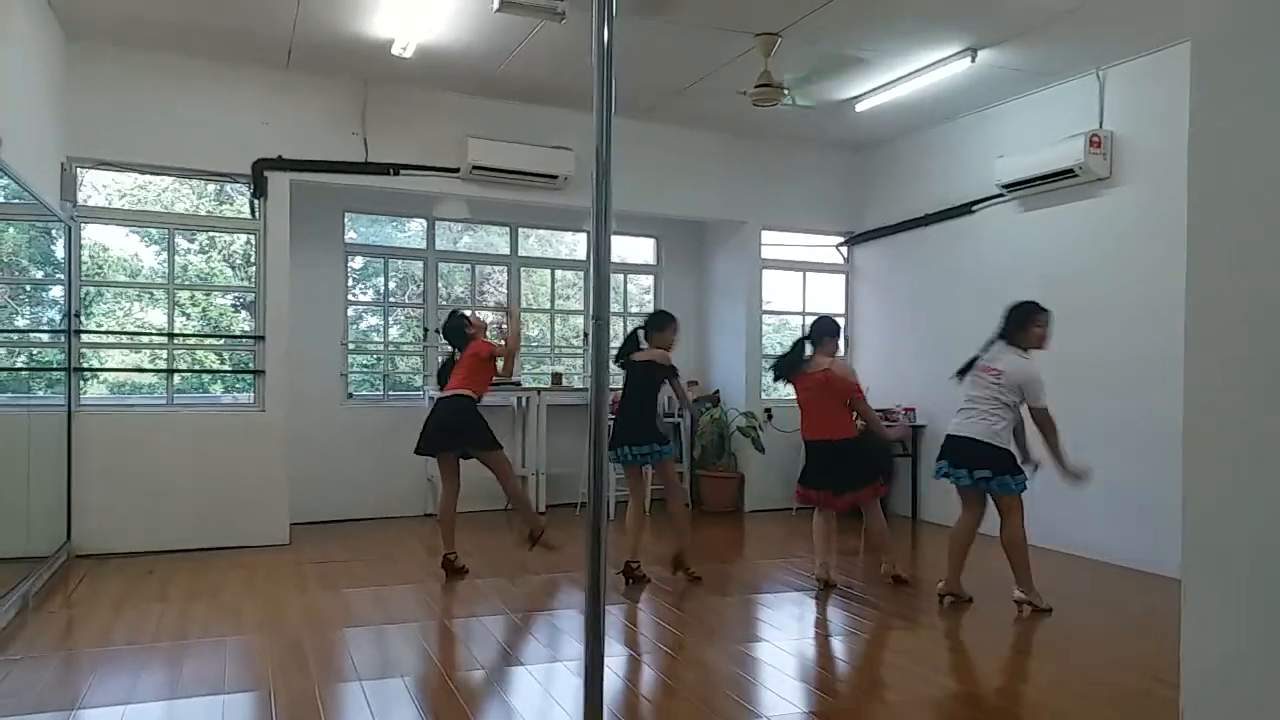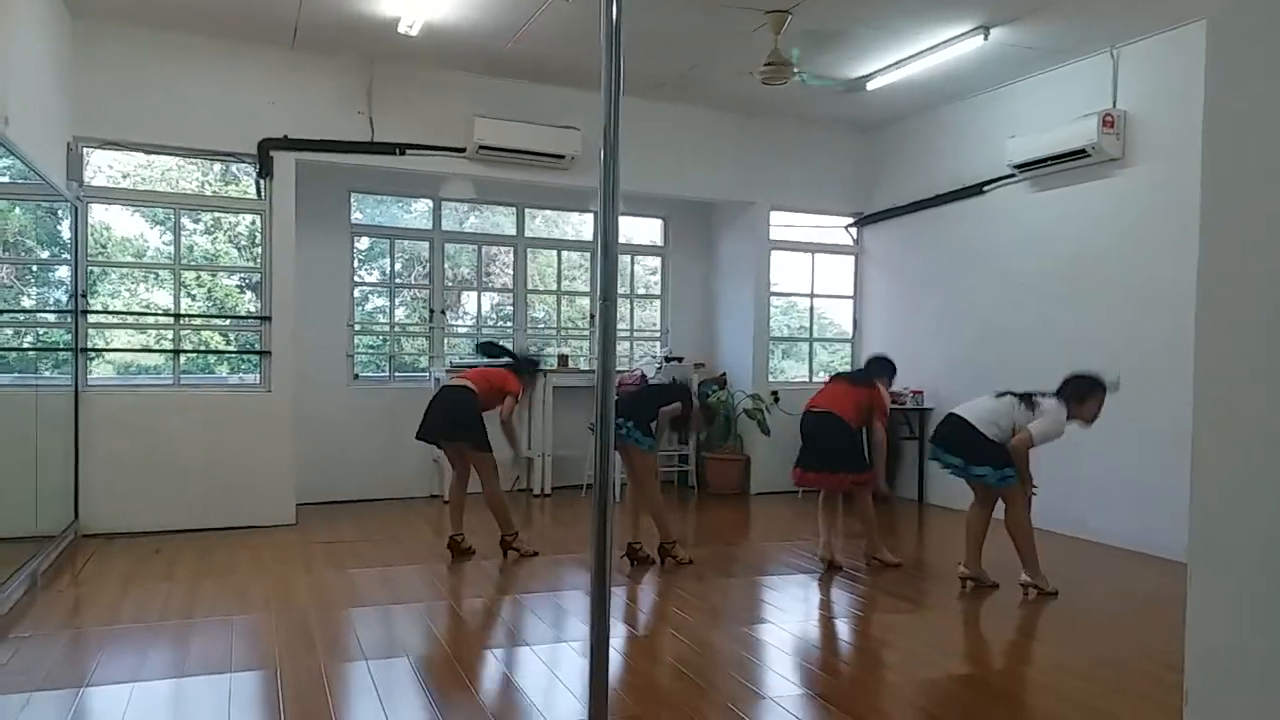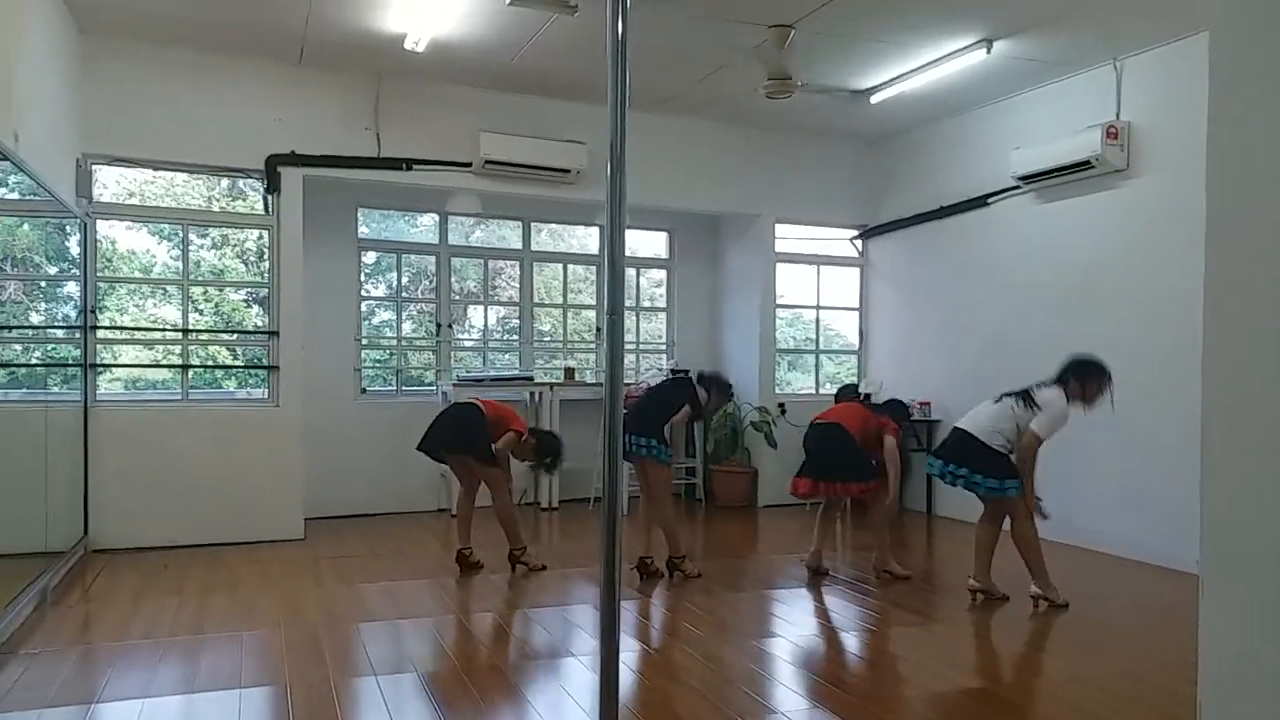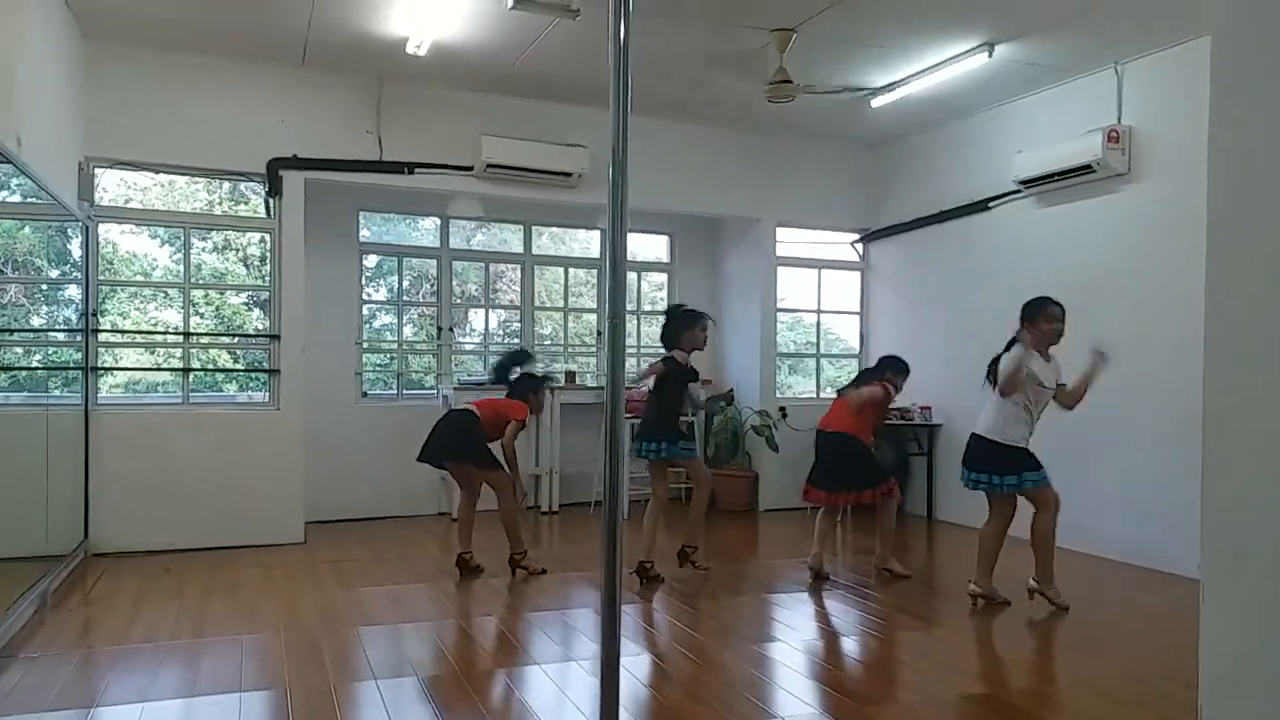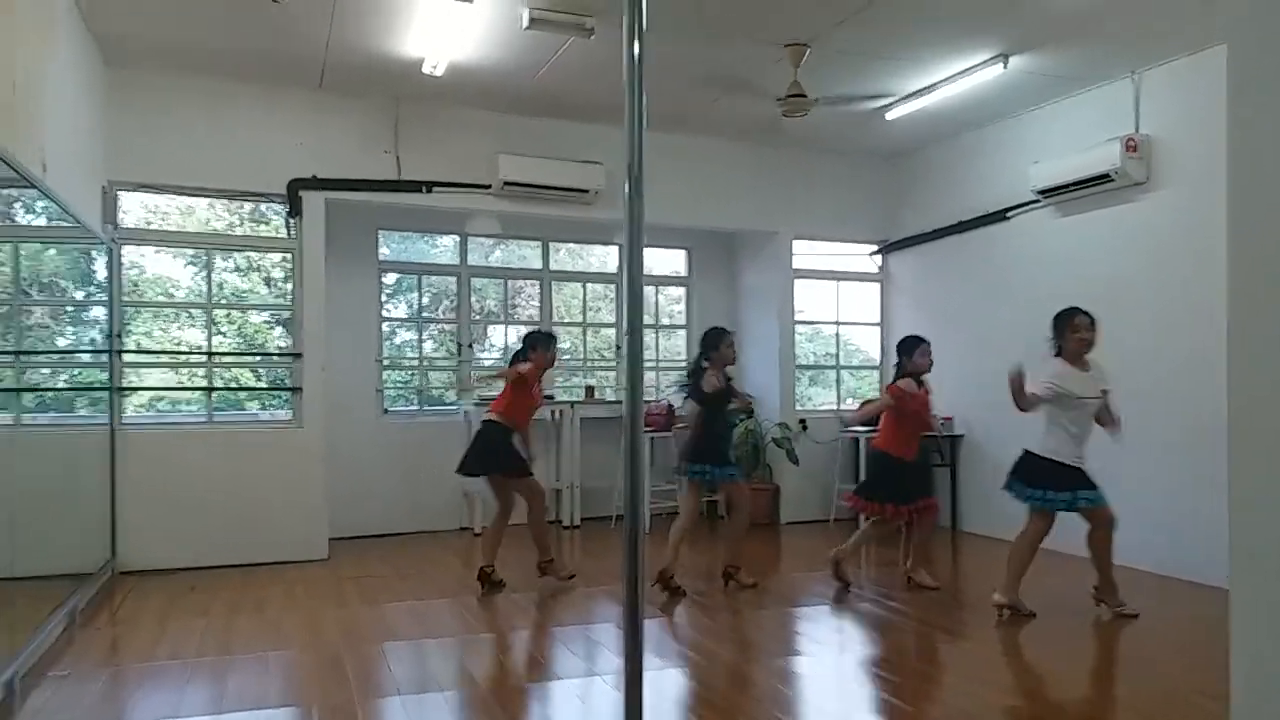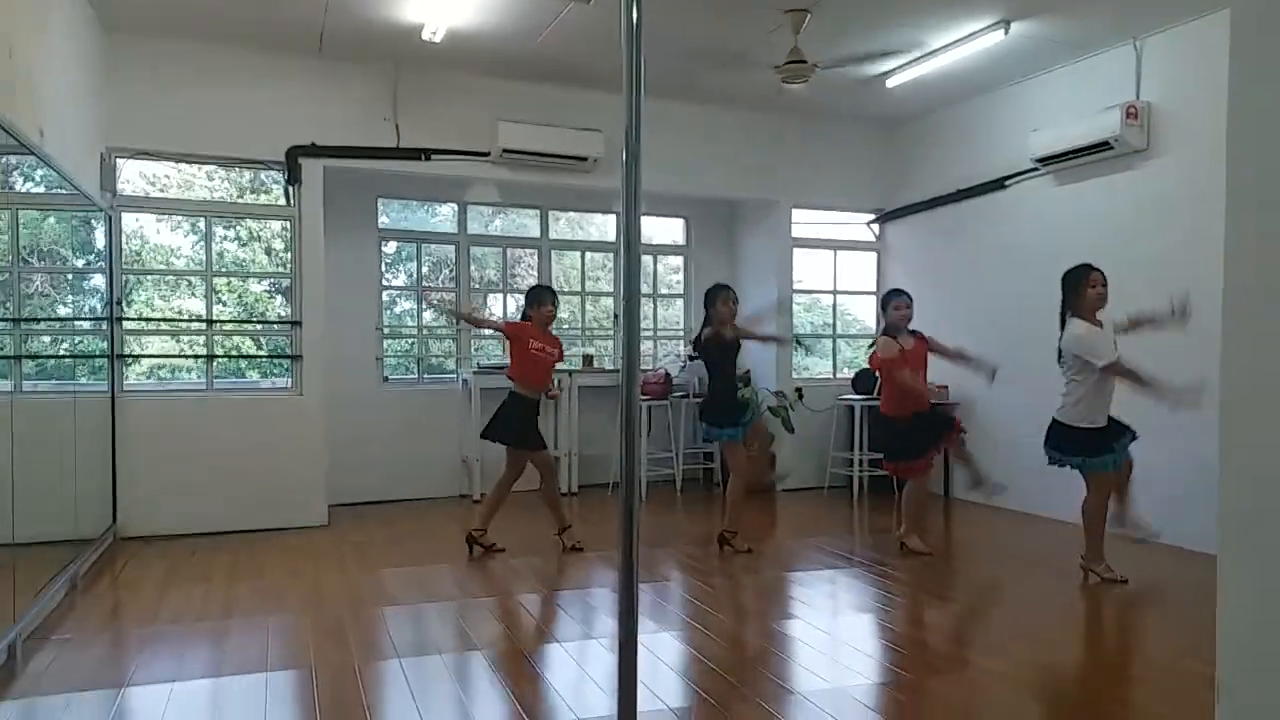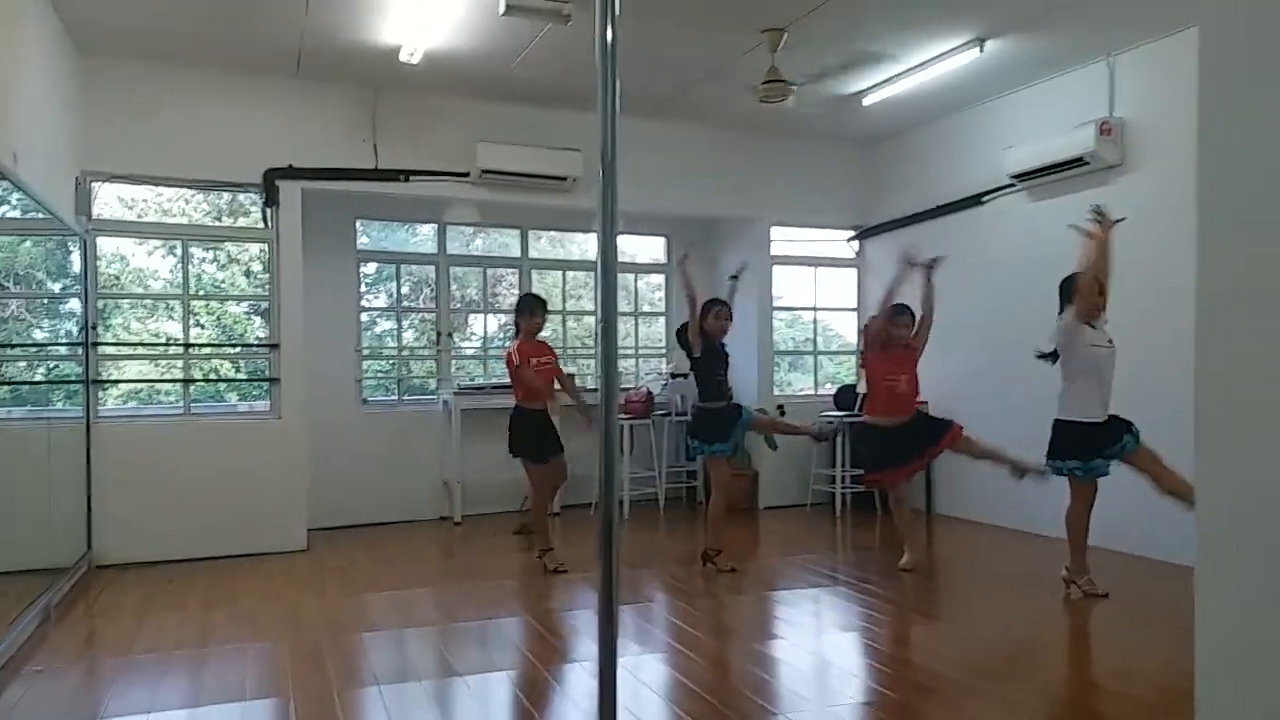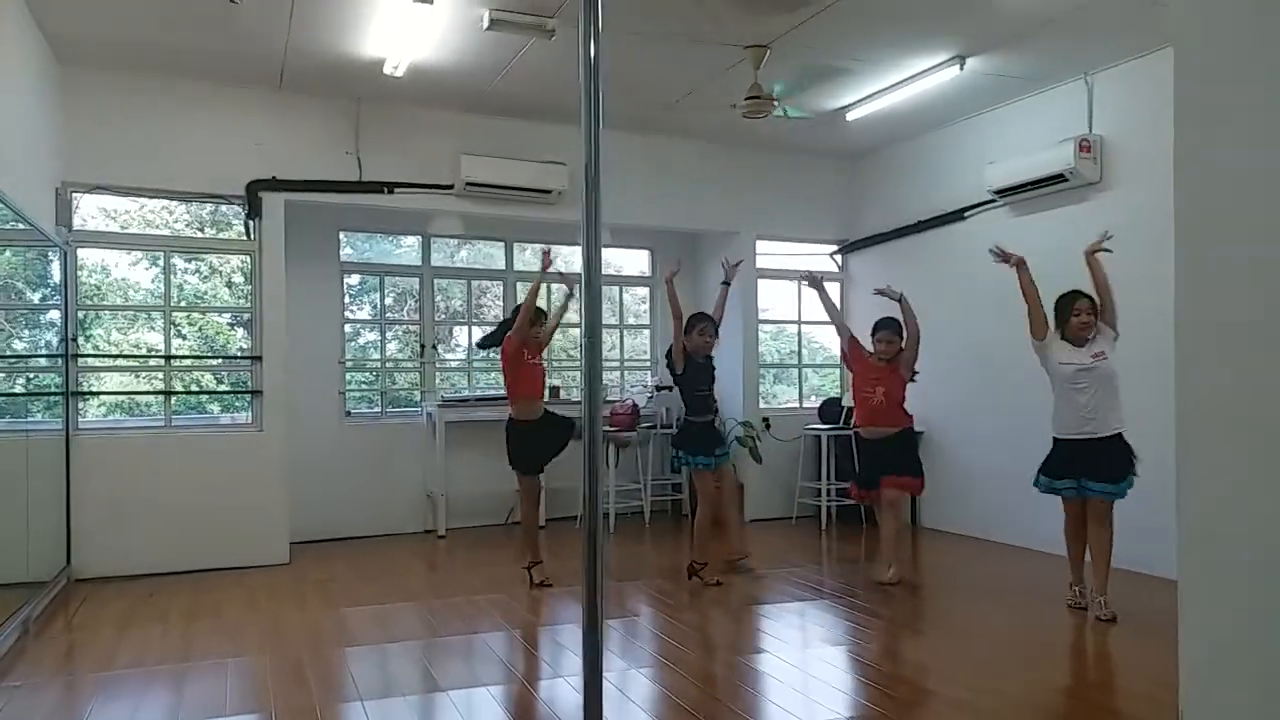
dt=0.3s
person 1, frame 1
left shoulder: (994, 353)
right shoulder: (1026, 369)
right elbow: (1043, 420)
left wrist: (1024, 452)
right wrist: (1062, 463)
left hip: (957, 440)
right hip: (987, 446)
left knee: (972, 510)
right knee: (1012, 513)
left ankle: (951, 582)
right ankle: (1025, 589)
person 1, frame 2
left shoulder: (1048, 406)
right shoulder: (1057, 420)
left elbow: (1016, 441)
right elbow: (1018, 445)
left wrist: (1023, 479)
right wrist: (1024, 483)
left hip: (955, 425)
right hip: (972, 435)
left knee: (986, 496)
right knee: (1016, 499)
left ankle: (971, 566)
right ankle: (1032, 573)
person 1, frame 3
left shoulder: (1047, 395)
right shoulder: (1059, 407)
left elbow: (1024, 445)
right elbow: (1026, 447)
left wrist: (1027, 492)
right wrist: (1028, 494)
left hip: (964, 439)
right hip: (978, 446)
left knee: (996, 508)
right knee: (1021, 513)
left ankle: (981, 579)
right ankle: (1043, 585)
person 1, frame 4
left shoulder: (1051, 363)
right shoulder: (1019, 355)
left elbow: (1068, 402)
right elbow: (1005, 388)
left wrist: (1093, 371)
right wrist: (1023, 352)
left hip: (1008, 447)
right hip: (994, 445)
left knee: (1001, 511)
right knee: (1047, 503)
left ankle: (982, 583)
right ankle: (1042, 579)
person 1, frame 5
left shoulder: (1096, 372)
right shoulder: (1057, 372)
left elbow: (1100, 414)
right elbow: (1026, 403)
left wrist: (1111, 421)
right wrist: (1018, 387)
left hip: (1067, 465)
right hip: (1049, 464)
left knee: (1038, 526)
right knee: (1103, 520)
left ankle: (1007, 593)
right ankle: (1107, 592)
person 1, frame 6
left shoulder: (1099, 325)
right shoulder: (1079, 333)
left elbow: (1130, 323)
right elbow: (1121, 370)
left wrist: (1167, 317)
right wrist: (1164, 391)
left hip: (1097, 420)
right hip: (1076, 425)
left knee: (1122, 463)
right knee: (1100, 485)
left ankle: (1122, 514)
right ankle: (1094, 560)
person 1, frame 7
left shoulder: (1097, 326)
right shoulder: (1068, 328)
left elbow: (1102, 281)
right elbow: (1084, 282)
left wrist: (1105, 236)
right wrist: (1096, 240)
left hip: (1104, 423)
right hip: (1075, 428)
left knee: (1153, 466)
right knee: (1084, 496)
right ankle: (1077, 571)
person 1, frame 8
left shoulder: (1105, 343)
right shoulder: (1052, 351)
left elbow: (1106, 299)
right elbow: (1034, 307)
left wrist: (1091, 257)
right wrist: (1020, 268)
left hip: (1107, 443)
right hip: (1068, 446)
left knee: (1100, 518)
right knee: (1075, 518)
left ankle: (1099, 594)
right ankle: (1076, 584)
person 2, frame 1
left shoulder: (632, 356)
right shoulder: (661, 357)
right elbow: (681, 394)
right wrist: (692, 413)
left hip: (623, 435)
right hip: (646, 433)
left knee: (636, 497)
right knee: (675, 493)
left ankle: (632, 564)
right ankle: (682, 555)
person 2, frame 2
left shoulder: (676, 393)
right shoulder: (688, 404)
right elbow: (664, 413)
right wrist: (654, 450)
left hip: (619, 415)
right hip: (634, 421)
left knee: (635, 482)
right knee: (650, 488)
left ankle: (634, 545)
right ankle: (668, 543)
person 2, frame 3
left shoulder: (683, 385)
right shoulder: (699, 398)
left elbow: (639, 397)
right elbow: (675, 422)
right wrist: (669, 464)
left hip: (631, 429)
right hip: (648, 433)
left knee: (649, 496)
right knee: (662, 500)
left ankle: (646, 559)
right ankle: (677, 557)
person 2, frame 4
left shoulder: (678, 360)
right shoulder: (679, 360)
right elbow: (654, 369)
left hip: (652, 433)
right hip: (664, 433)
left knee: (658, 496)
right knee: (703, 483)
left ankle: (645, 562)
right ankle: (689, 548)
person 2, frame 5
left shoulder: (721, 379)
right shoulder: (712, 382)
left elbow: (736, 399)
right elbow: (694, 417)
left hip: (707, 454)
right hip: (710, 455)
left knee: (689, 513)
right knee: (742, 504)
left ankle: (667, 571)
right ankle: (731, 567)
person 2, frame 6
left shoulder: (728, 335)
right shoulder: (710, 335)
left elbow: (751, 335)
right elbow: (734, 332)
left wrist: (783, 339)
left hip: (732, 401)
right hip: (719, 407)
left knee: (759, 434)
right knee: (740, 470)
right ankle: (728, 532)
person 2, frame 7
left shoulder: (718, 344)
right shoulder: (697, 344)
left elbow: (727, 307)
right elbow: (692, 302)
left wrist: (734, 280)
right wrist: (683, 267)
left hip: (728, 412)
right hip: (710, 418)
left knee: (770, 423)
right knee: (721, 486)
left ankle: (814, 432)
right ankle: (712, 550)
person 2, frame 8
left shoulder: (707, 358)
right shoulder: (680, 360)
left elbow: (718, 317)
right elbow: (677, 319)
left wrist: (727, 282)
right wrist: (669, 282)
left hip: (712, 432)
right hip: (693, 434)
left knee: (729, 491)
right knee: (707, 500)
left ankle: (736, 553)
right ankle: (698, 563)
person 3, frame 1
left shoulder: (797, 369)
right shoulder: (840, 368)
right elbow: (863, 410)
right wrist: (886, 434)
left hip: (814, 446)
right hip: (843, 445)
left knee: (824, 507)
right knee: (870, 503)
left ankle: (823, 568)
right ankle: (889, 564)
person 3, frame 2
left shoulder: (840, 381)
right shoulder: (879, 394)
right elbow: (878, 438)
right wrist: (880, 479)
left hip: (811, 421)
right hip: (836, 426)
left knee: (830, 487)
right knee: (862, 487)
left ankle: (827, 546)
right ankle: (874, 547)
person 3, frame 3
left shoulder: (861, 411)
right shoulder: (887, 424)
right elbow: (891, 458)
right wrist: (892, 497)
left hip: (814, 435)
right hip: (838, 438)
left knee: (833, 498)
right knee: (876, 495)
left ankle: (815, 556)
right ankle: (884, 559)
person 3, frame 4
left shoulder: (859, 385)
right shoulder: (884, 389)
right elbow: (865, 394)
right wrist: (857, 399)
left hip: (826, 440)
right hip: (848, 445)
left knee: (831, 505)
right knee: (889, 495)
left ankle: (816, 558)
right ankle: (885, 558)
person 3, frame 5
left shoulder: (919, 389)
right shoulder: (906, 387)
left elbow: (921, 421)
right elbow: (880, 405)
left wrist: (930, 420)
right wrist: (858, 416)
left hip: (898, 459)
right hip: (891, 461)
left knee: (887, 517)
right knee: (925, 511)
left ankle: (842, 553)
right ankle: (915, 568)
person 3, frame 6
left shoulder: (917, 338)
right shoulder: (885, 345)
left elbow: (951, 352)
right elbow: (909, 380)
left wrist: (980, 365)
right wrist: (929, 393)
left hip: (924, 412)
right hip: (897, 419)
left knee: (954, 436)
right knee: (917, 476)
left ankle: (977, 478)
right ankle: (909, 533)
person 3, frame 7
left shoulder: (911, 352)
right shoulder: (875, 347)
left elbow: (927, 318)
right elbow: (883, 311)
left wrist: (928, 276)
right wrist: (904, 269)
left hip: (912, 424)
right hip: (879, 434)
left knee: (965, 443)
right knee: (896, 493)
left ankle: (1016, 464)
right ankle: (910, 549)
person 3, frame 8
left shoulder: (902, 367)
right shoulder: (859, 360)
left elbow: (915, 335)
right elbow: (839, 324)
left wrist: (900, 300)
right wrist: (820, 290)
left hip: (898, 440)
right hip: (867, 442)
left knee: (892, 499)
right knee: (879, 504)
left ankle: (887, 564)
right ankle: (894, 565)
person 4, frame 1
left shoulder: (469, 356)
right shoulder: (480, 348)
left elbow: (505, 372)
right elbow: (509, 350)
left wrist: (512, 333)
right wrist: (514, 326)
left hip: (441, 417)
right hip: (460, 413)
left knee: (450, 487)
right knee: (505, 472)
left ankle: (450, 557)
right ankle: (536, 529)
person 4, frame 2
left shoulder: (494, 376)
right shoulder: (513, 383)
right elbow: (505, 418)
right wrist: (516, 447)
left hip: (440, 403)
right hip: (461, 405)
left knee: (461, 472)
right knee: (489, 476)
left ankle: (457, 538)
right ankle: (510, 537)
person 4, frame 3
left shoulder: (506, 420)
right shoulder: (519, 427)
right elbow: (500, 448)
right wrist: (506, 478)
left hip: (446, 422)
right hip: (467, 424)
left knee: (468, 486)
right knee: (499, 488)
left ankle: (465, 552)
right ankle: (518, 551)
person 4, frame 4
left shoulder: (503, 406)
right shoulder: (521, 409)
right elbow: (507, 443)
right wrist: (518, 482)
left hip: (445, 430)
right hip: (464, 430)
left knee: (470, 492)
right knee: (505, 489)
left ankle: (465, 556)
right ankle: (518, 554)
person 4, frame 5
left shoulder: (535, 382)
right shoulder: (526, 370)
right elbow: (506, 373)
left wrist: (528, 457)
left hip: (493, 439)
right hip: (496, 439)
left knee: (505, 506)
right knee: (536, 496)
left ankle: (488, 568)
right ankle: (547, 561)
person 4, frame 6
left shoulder: (555, 343)
right shoulder: (520, 331)
right elbow: (483, 323)
left wrist: (553, 390)
right wrist: (451, 312)
left hip: (530, 409)
right hip: (517, 408)
left knee: (512, 473)
right knee: (547, 468)
left ankle: (479, 531)
right ankle: (563, 529)
person 4, frame 7
left shoulder: (546, 350)
right shoulder: (515, 351)
left elbow: (564, 380)
right elbow: (531, 382)
left wrist: (584, 406)
left hip: (543, 417)
right hip: (527, 421)
left knee: (559, 475)
right knee: (541, 486)
left ankle: (533, 525)
right ankle: (545, 549)
person 4, frame 8
left shoulder: (536, 350)
right shoulder: (511, 348)
left elbow: (553, 324)
right elbow: (526, 310)
left wrist: (568, 294)
right wrist: (543, 271)
left hip: (545, 421)
right hip: (522, 428)
left knee: (579, 430)
right knee: (530, 496)
right ankle: (533, 563)
